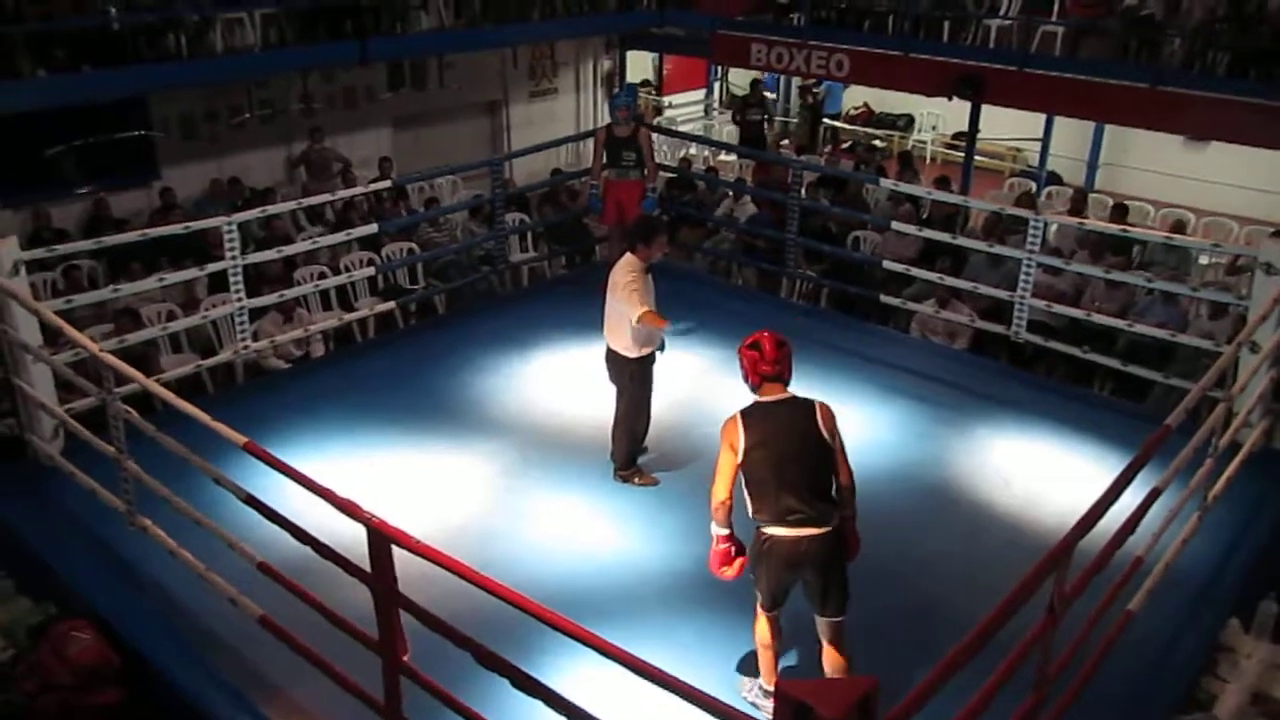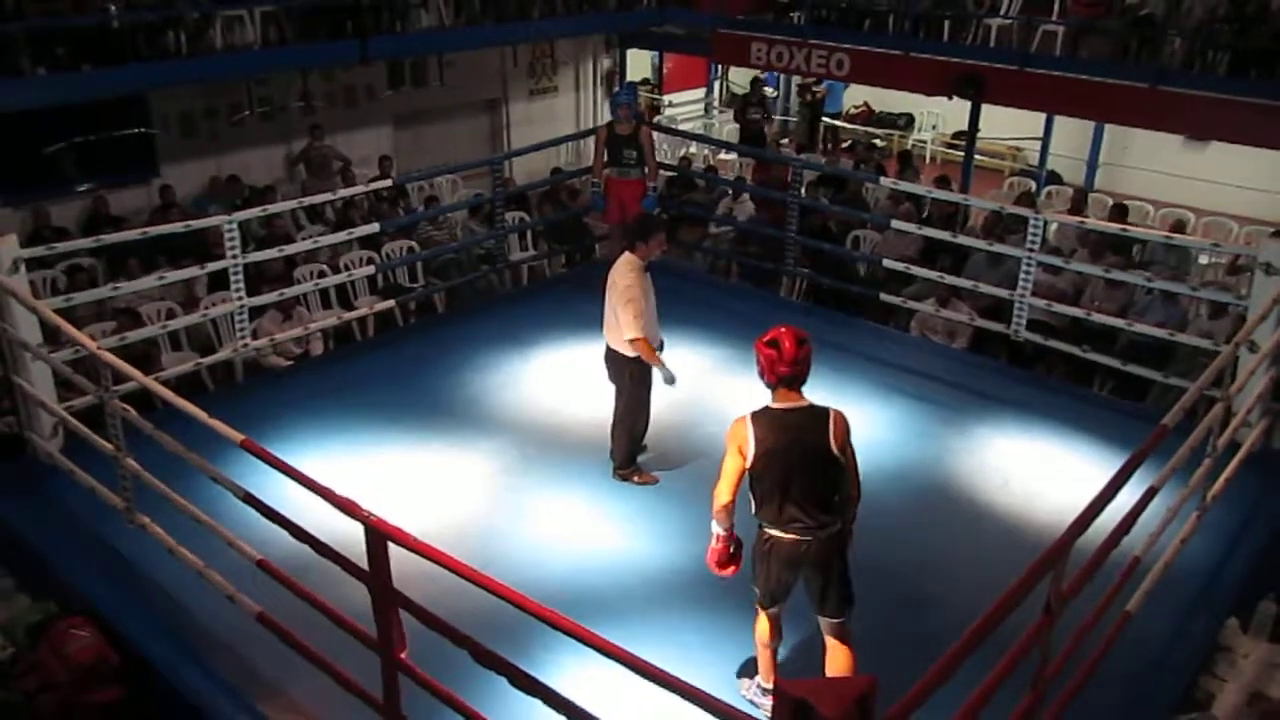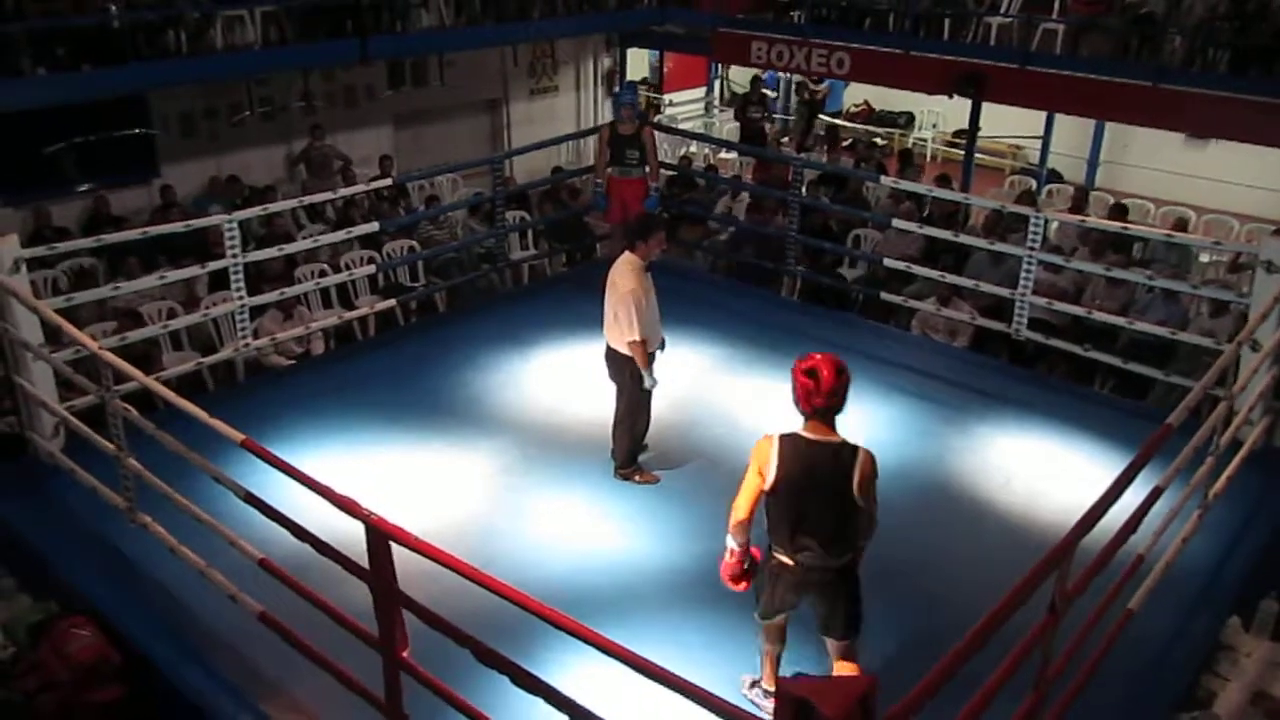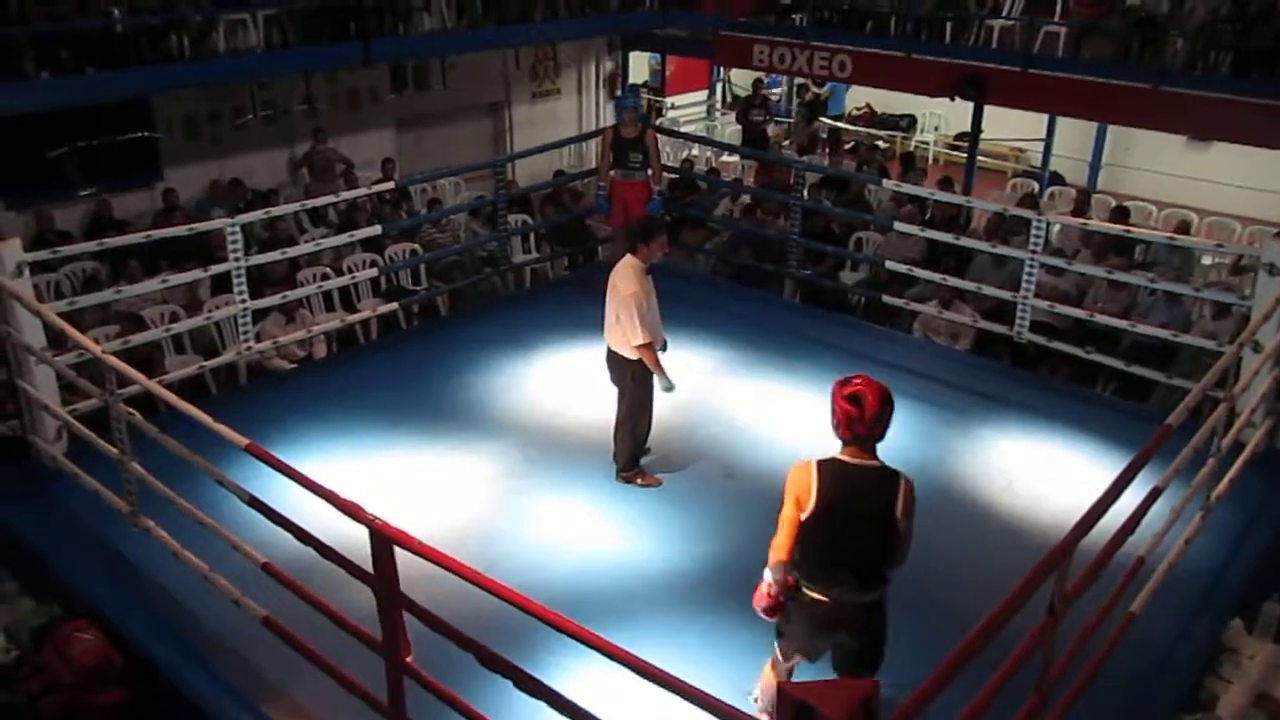
dt=0.2s
person 1, frame 1
left shoulder: (736, 426)
right shoulder: (821, 412)
left elbow: (721, 498)
right elbow: (845, 482)
left wrist: (722, 536)
right wrist: (848, 524)
left hip: (774, 542)
right hip: (824, 540)
left knee: (767, 613)
right knee: (831, 632)
person 1, frame 2
left shoulder: (745, 428)
right shoulder: (834, 422)
left elbow: (724, 499)
right elbow: (852, 491)
left wrist: (722, 535)
right wrist: (845, 526)
left hip: (776, 542)
right hip: (825, 542)
left knee: (768, 612)
right knee: (837, 633)
left ankle: (767, 688)
person 1, frame 3
left shoulder: (770, 449)
right shoulder: (862, 461)
left elbow: (740, 515)
right elbow: (866, 525)
left wrist: (737, 548)
left hip: (784, 564)
right hip: (836, 571)
left knee: (771, 624)
right knee: (844, 654)
left ankle: (767, 689)
person 1, frame 4
left shoulder: (805, 476)
right shoulder: (901, 488)
left elbow: (780, 554)
right elbow: (897, 557)
left wrist: (773, 582)
left hip: (812, 601)
right hip: (865, 609)
left knee: (783, 660)
person 2, frame 1
left shoulder: (635, 266)
right shoulder: (628, 278)
right elbow: (641, 313)
left wrist: (656, 334)
right wrist: (668, 327)
left hip: (633, 351)
right hip: (630, 358)
left knee: (631, 407)
right knee: (633, 412)
left ankle: (626, 448)
right ankle: (625, 468)
person 2, frame 2
left shoulder: (632, 264)
right shoulder: (628, 279)
right elbow: (634, 335)
left wrist: (655, 338)
right wrist: (660, 366)
left hip: (628, 353)
right hip: (628, 358)
left knee: (630, 407)
right knee: (633, 411)
left ankle: (623, 447)
right ankle: (625, 466)
person 2, frame 3
left shoulder: (630, 263)
right shoulder: (630, 282)
right elbow: (634, 339)
left wrist: (656, 335)
right wrist: (647, 372)
left hip: (624, 351)
right hip: (628, 357)
left knee: (631, 407)
right knee: (634, 410)
left ankle: (625, 445)
right ankle: (626, 466)
person 2, frame 4
left shoulder: (630, 266)
right shoulder: (631, 287)
right elbow: (640, 341)
left wrist: (658, 336)
right wrist: (661, 375)
left hip: (624, 353)
right hip: (631, 360)
left knee: (632, 409)
right knee: (635, 413)
left ankle: (627, 449)
right ankle: (628, 469)
person 3, frame 1
left shoulder: (641, 133)
right shoulder: (603, 133)
left elbow: (650, 165)
right elbow: (597, 164)
left wrist: (651, 194)
right wrist: (594, 192)
left hip: (634, 187)
right hip: (612, 187)
right knee: (613, 230)
person 3, frame 2
left shoulder: (643, 131)
right shoulder: (604, 131)
left elbow: (651, 163)
right elbow: (598, 162)
left wrist: (652, 192)
right wrist: (596, 189)
left hip: (635, 185)
right hip: (613, 185)
right knee: (614, 228)
person 3, frame 3
left shoulder: (645, 131)
right shoulder: (607, 131)
left elbow: (653, 163)
right elbow: (601, 162)
left wrist: (654, 192)
right wrist: (599, 189)
left hip: (637, 184)
right hip: (615, 184)
right knee: (615, 226)
person 3, frame 4
left shoulder: (648, 134)
right shoulder: (610, 133)
left elbow: (656, 166)
right elbow: (604, 164)
left wrist: (657, 195)
right wrist: (601, 192)
left hip: (640, 188)
right hip: (617, 186)
right knee: (617, 229)
